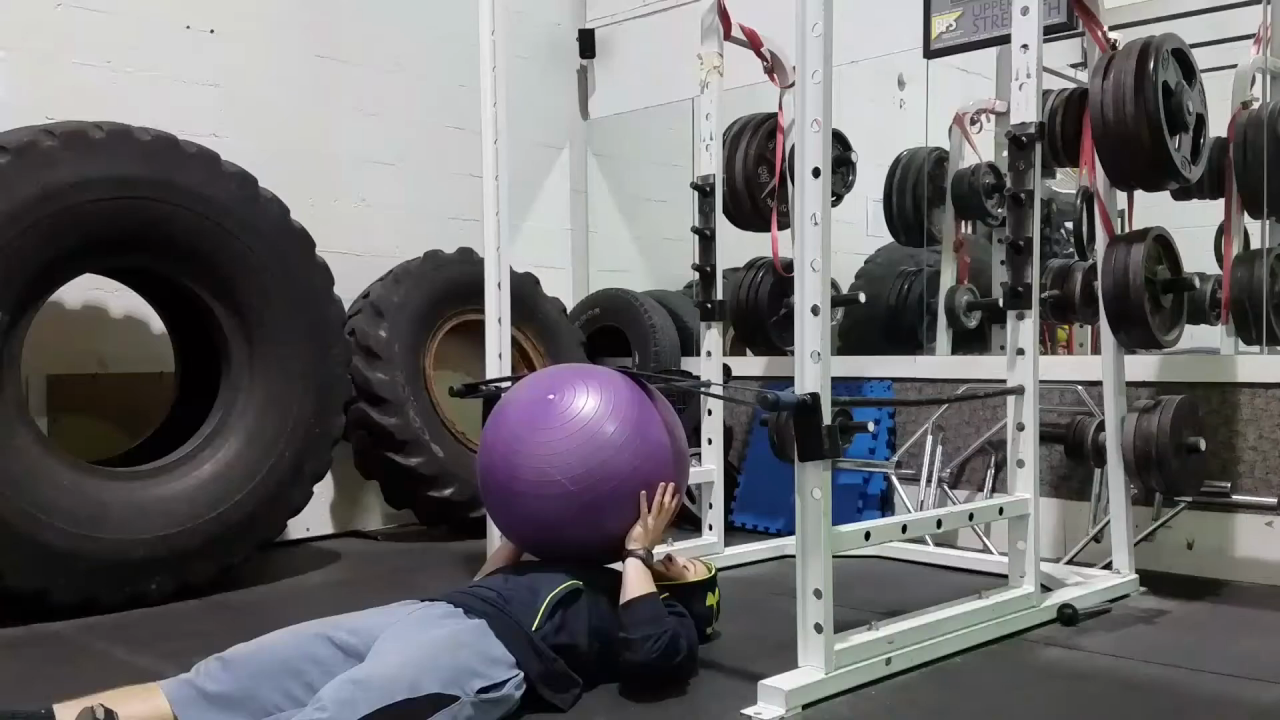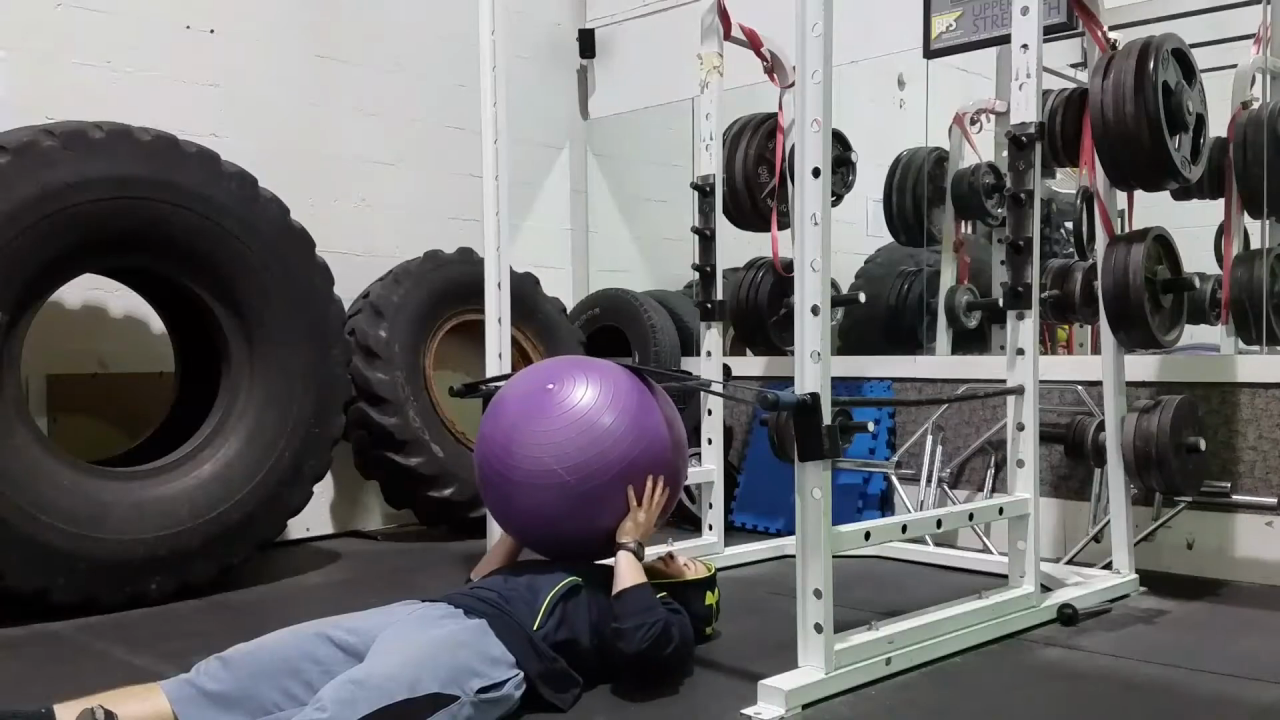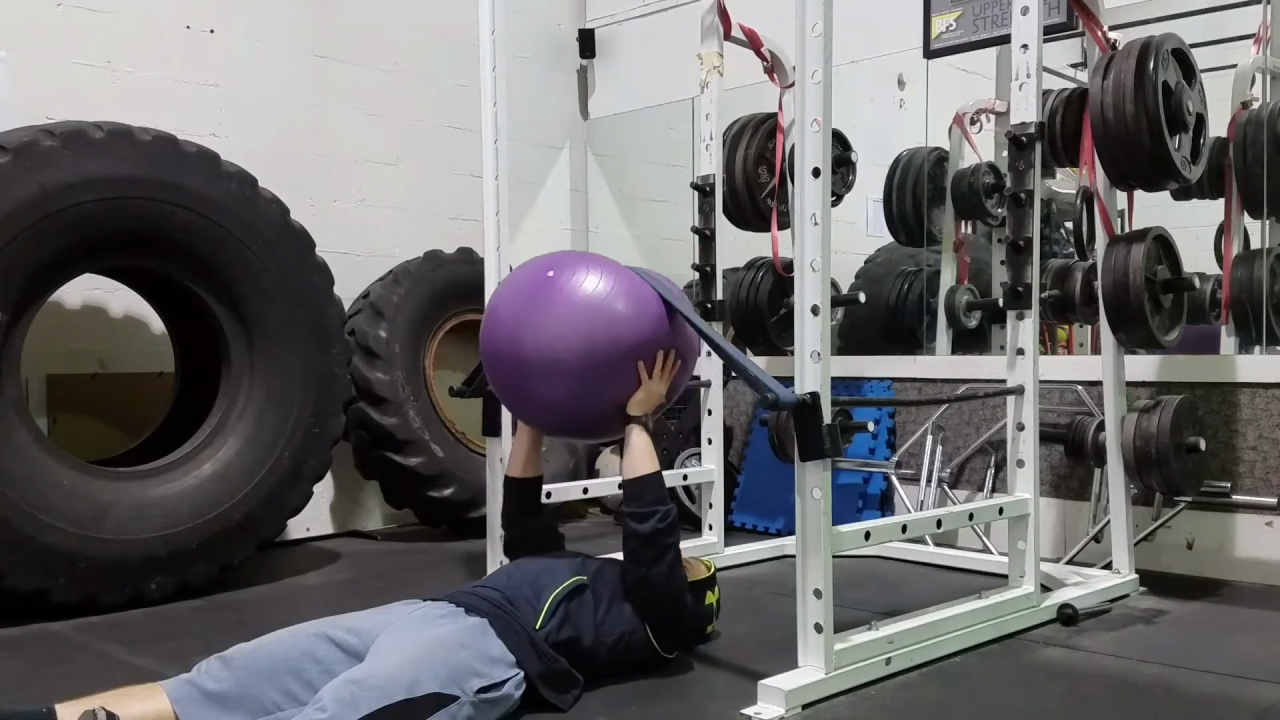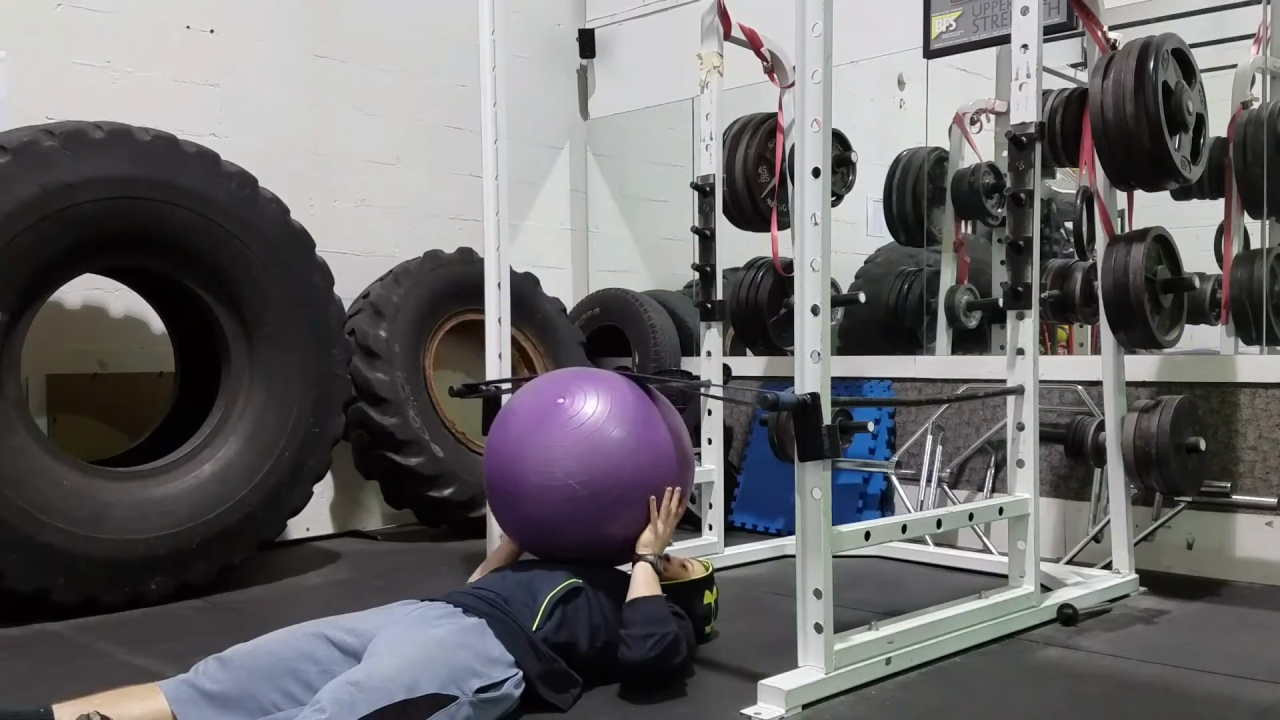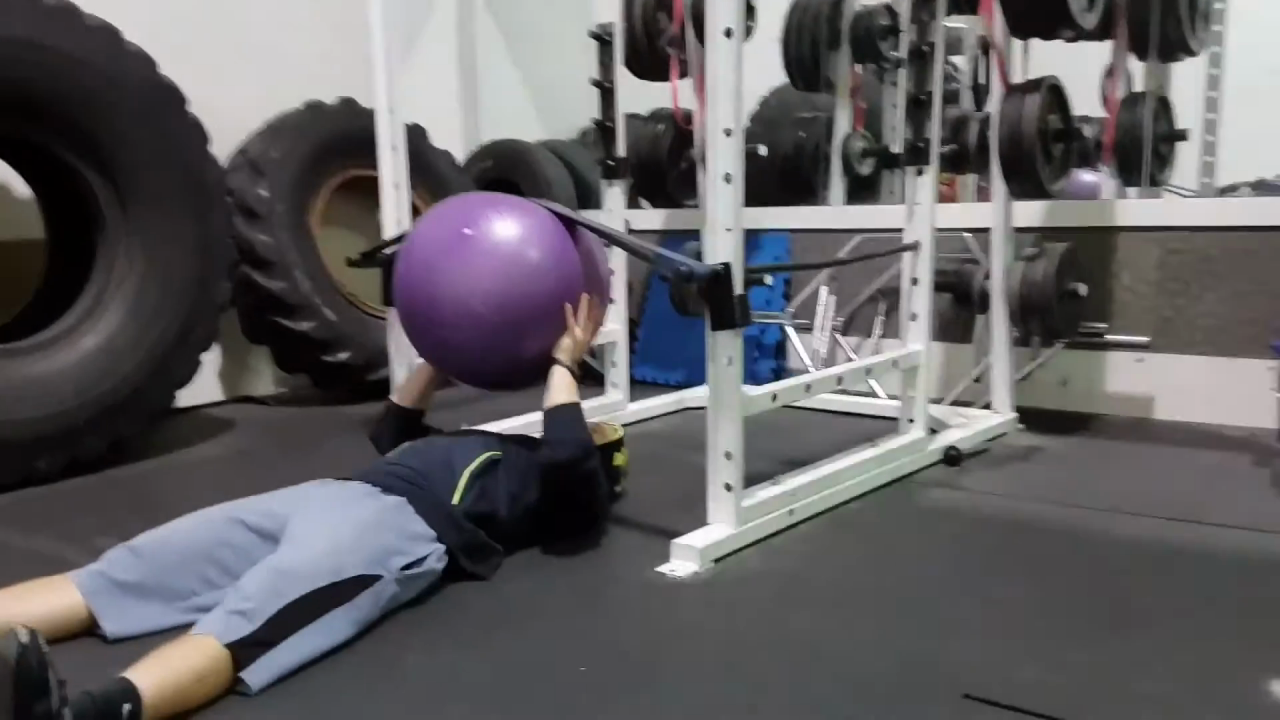
dt=1s
person 1, frame 1
left shoulder: (672, 629)
right shoulder: (600, 580)
left elbow: (644, 652)
right elbow: (487, 581)
left wrist: (640, 549)
left hip: (493, 654)
right hip: (426, 613)
person 1, frame 2
left shoulder: (669, 631)
right shoulder: (580, 578)
left elbow: (635, 640)
right elbow: (477, 588)
left wrist: (630, 542)
left hip: (492, 653)
right hip: (421, 616)
person 1, frame 3
left shoulder: (661, 617)
right shoulder: (575, 574)
left elbow: (650, 525)
right elbow: (522, 510)
left wrist: (638, 420)
left hip: (491, 649)
right hip: (421, 615)
person 1, frame 4
left shoulder: (669, 633)
right shoulder: (598, 580)
left elbow: (643, 656)
left wrist: (646, 554)
left hip: (489, 652)
right hip: (418, 613)
person 1, frame 5
left shoulder: (581, 494)
right shoulder: (502, 450)
left elbow: (566, 457)
right elbow: (393, 432)
left wrist: (564, 362)
left hip: (405, 525)
right hip: (331, 493)
left knee: (245, 621)
right knee: (125, 572)
